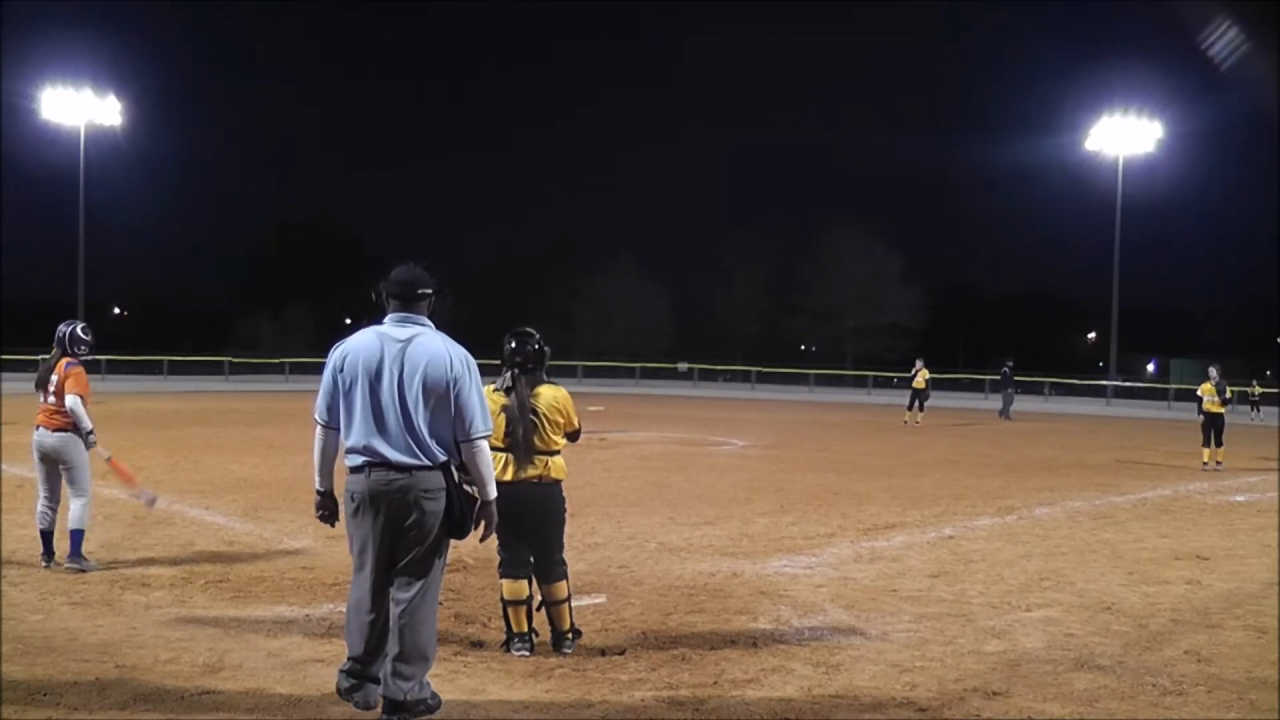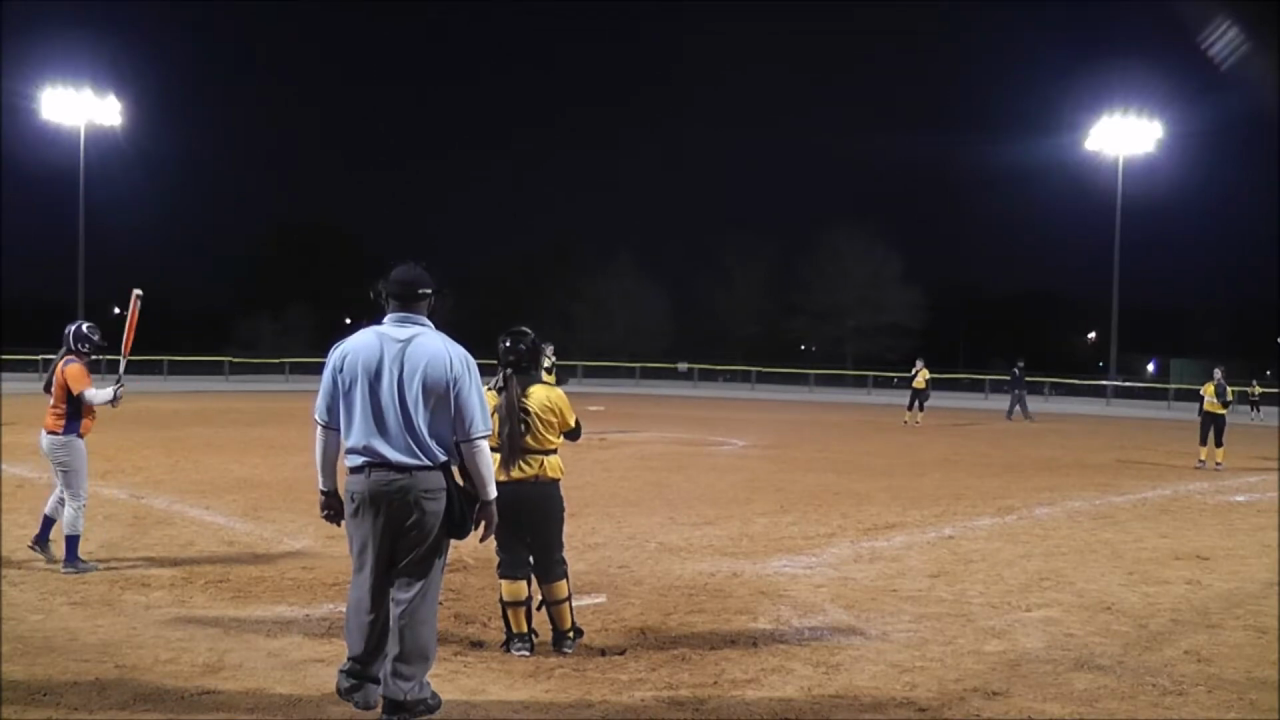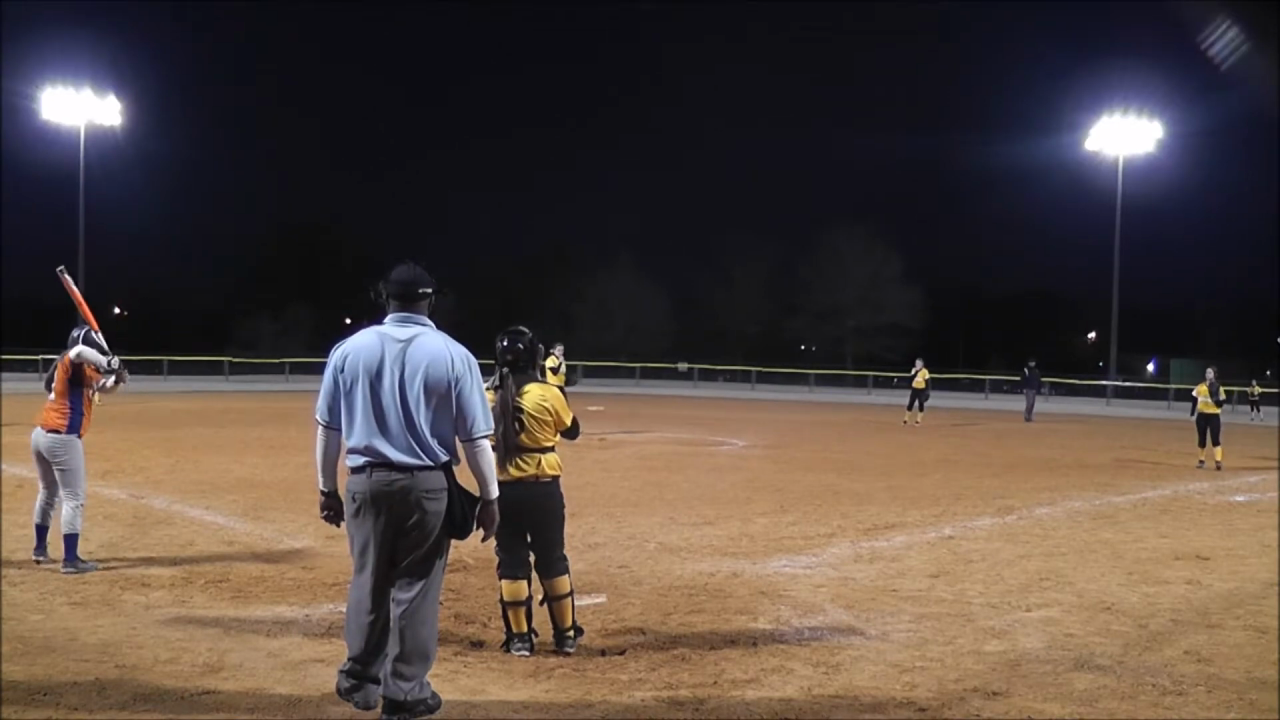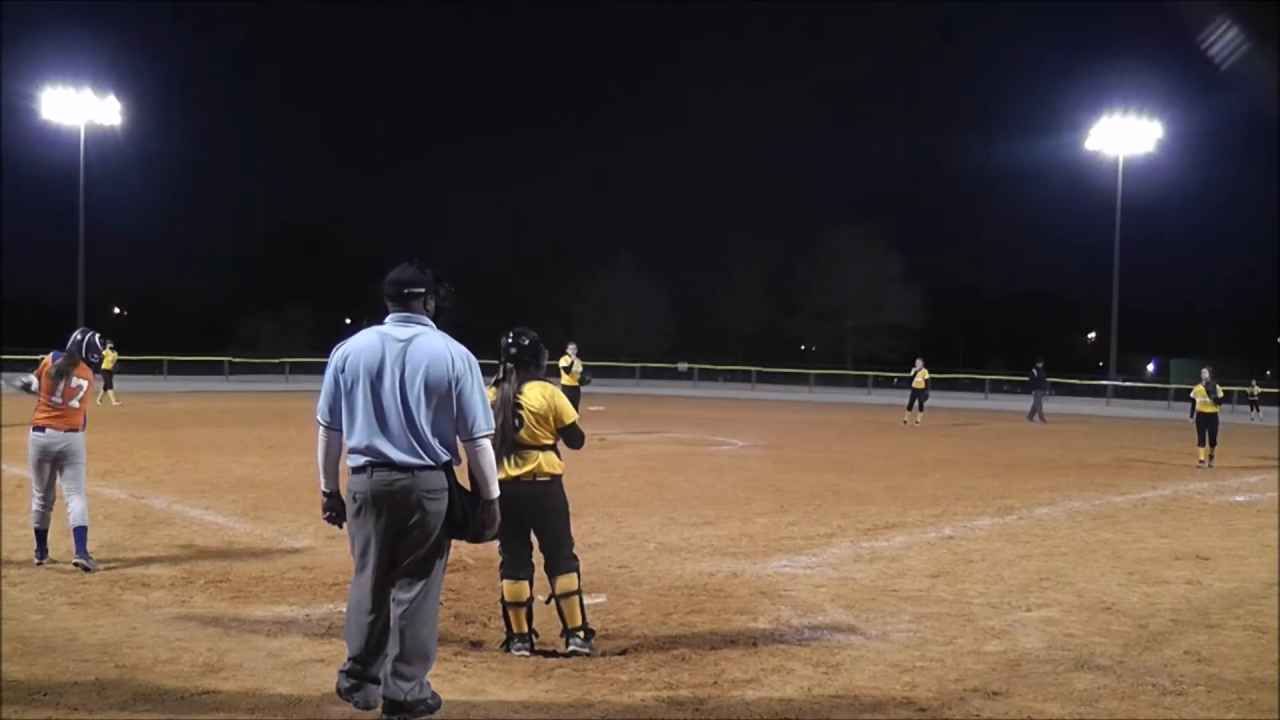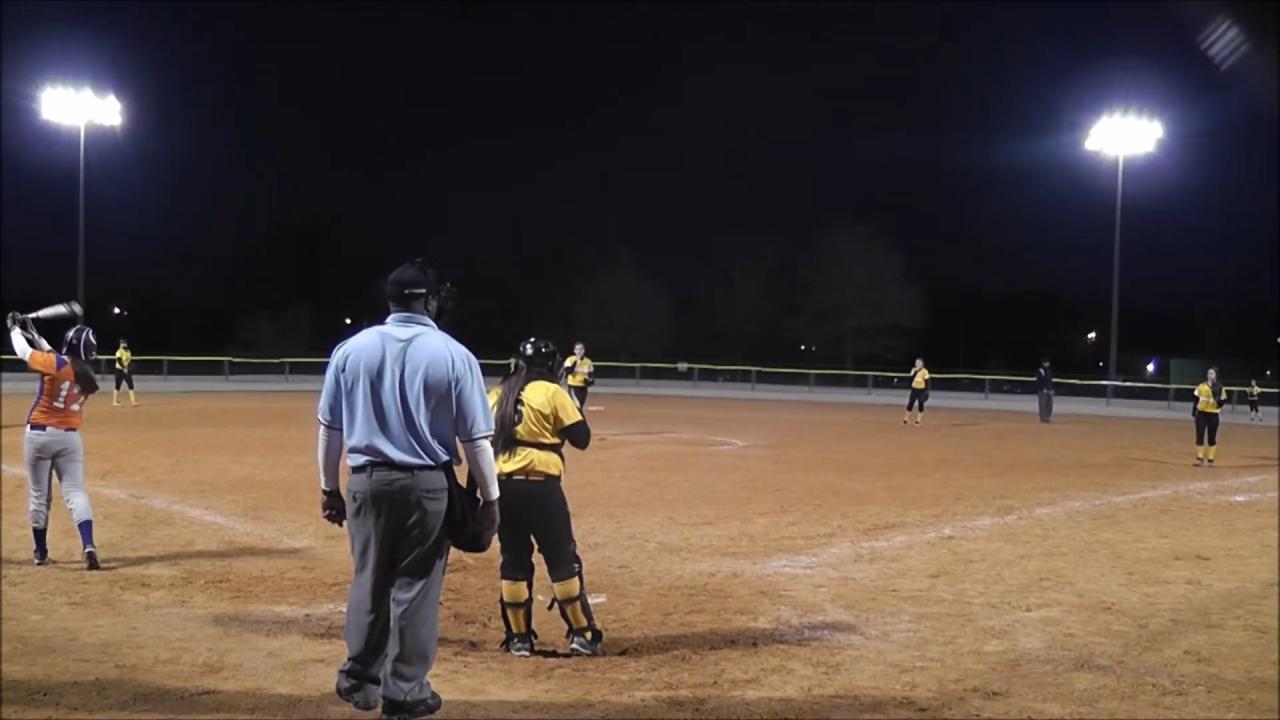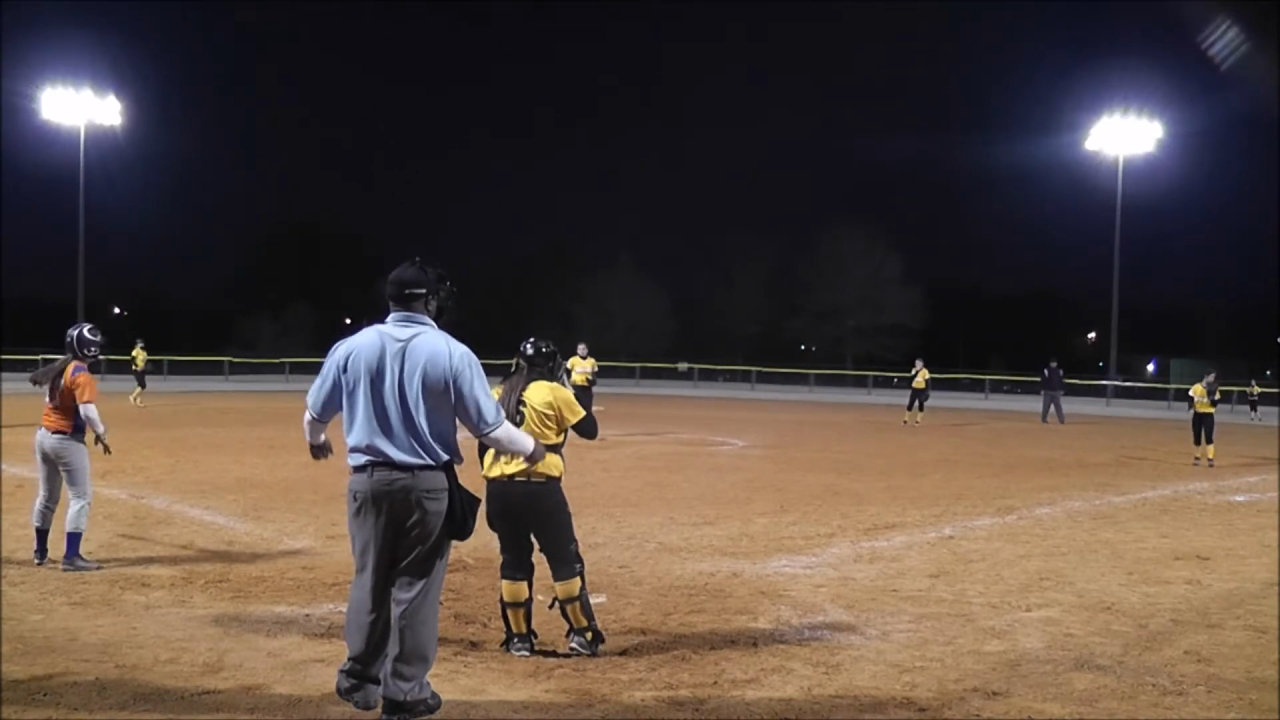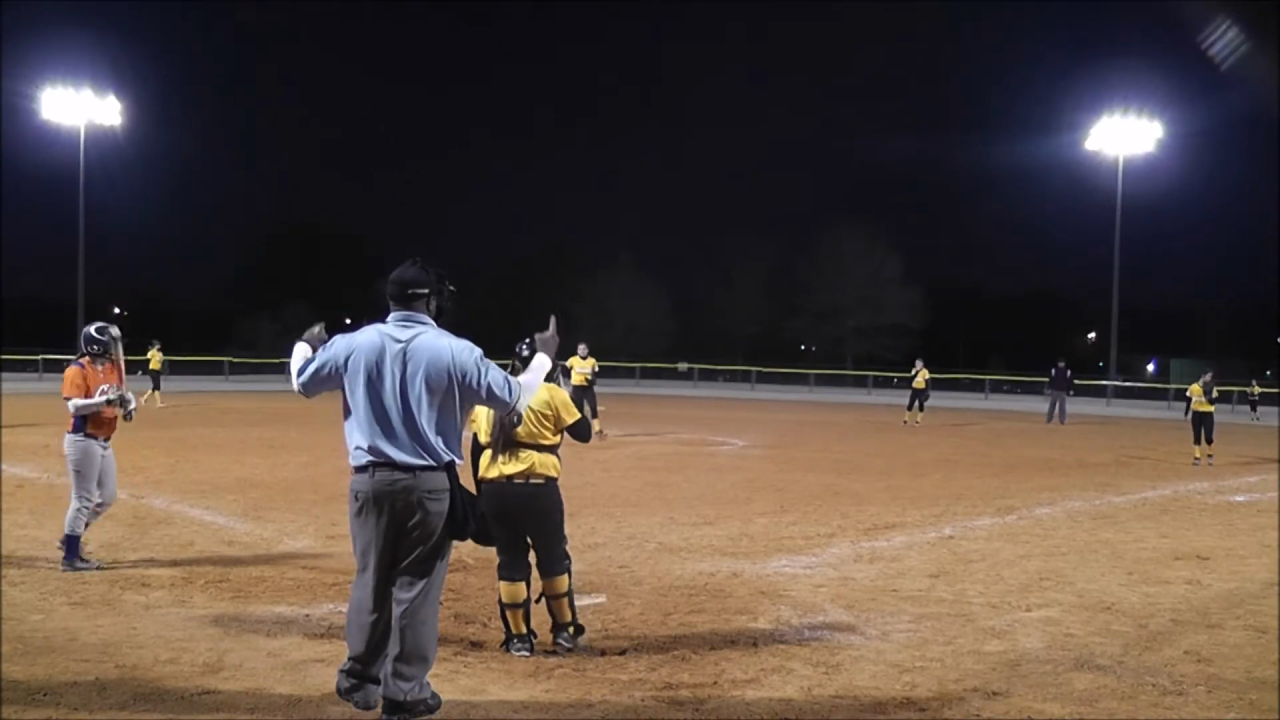
dt=0.4s
person 1, frame 1
left shoulder: (349, 349)
right shoulder: (452, 355)
left elbow: (327, 427)
right elbow: (474, 438)
left wrist: (323, 488)
right wrist: (488, 496)
left hip: (366, 481)
right hip: (427, 485)
left knee: (368, 582)
right knee: (415, 586)
left ankle: (360, 681)
person 1, frame 2
left shoulder: (348, 349)
right shoulder: (451, 355)
left elbow: (327, 428)
right elbow: (473, 438)
left wrist: (327, 488)
right wrist: (487, 497)
left hip: (365, 482)
right hip: (426, 485)
left knee: (368, 583)
right knee: (414, 587)
left ankle: (360, 681)
person 1, frame 3
left shoulder: (349, 349)
right shoulder: (453, 354)
left elbow: (328, 428)
right elbow: (476, 438)
left wrist: (327, 488)
right wrist: (489, 497)
left hip: (367, 482)
right hip: (428, 485)
left knee: (368, 583)
right knee: (416, 587)
left ankle: (360, 681)
person 1, frame 4
left shoulder: (350, 349)
right shoulder: (453, 354)
left elbow: (329, 429)
right elbow: (476, 438)
left wrist: (329, 490)
right wrist: (490, 497)
left hip: (367, 482)
right hip: (428, 484)
left knee: (369, 582)
right knee: (416, 587)
left ankle: (360, 681)
person 1, frame 5
left shoulder: (352, 349)
right shoulder: (454, 355)
left elbow: (329, 428)
right elbow: (476, 439)
left wrist: (329, 487)
right wrist: (490, 497)
left hip: (367, 482)
right hip: (428, 485)
left knee: (369, 582)
right knee: (416, 587)
left ankle: (360, 682)
person 1, frame 6
left shoulder: (352, 348)
right shoulder: (453, 353)
left elbow: (315, 413)
right elbow: (491, 426)
left wrist: (315, 439)
right wrist: (531, 446)
left hip: (369, 480)
right hip: (428, 484)
left knee: (370, 582)
right knee: (417, 586)
left ankle: (361, 681)
person 1, frame 7
left shoulder: (353, 346)
right shoulder: (455, 352)
left elbow: (302, 381)
right elbow: (514, 398)
left wrist: (304, 344)
right wrist: (544, 354)
left hip: (371, 481)
right hip: (430, 484)
left knee: (370, 582)
right knee: (417, 586)
left ankle: (360, 681)
person 2, frame 1
left shoulder: (489, 395)
right shoulder: (557, 396)
right elbow: (574, 434)
left hip: (504, 489)
right hip: (546, 490)
left knee: (513, 561)
right knee: (551, 562)
left ankle: (520, 638)
right ankle: (564, 635)
person 2, frame 2
left shoulder: (488, 397)
right shoulder: (552, 395)
right elbow: (574, 432)
left hip: (502, 489)
right hip: (543, 489)
left knee: (511, 562)
right knee: (550, 562)
left ankle: (519, 638)
right ankle: (565, 634)
person 2, frame 3
left shoulder: (486, 396)
right shoulder: (547, 393)
right elbow: (572, 431)
left hip: (502, 488)
right hip: (542, 488)
left knee: (511, 561)
right knee: (552, 560)
left ankle: (519, 638)
right ankle: (566, 634)
person 2, frame 4
left shoulder: (489, 397)
right shoulder: (547, 393)
right elbow: (576, 439)
right wrist: (566, 436)
left hip: (503, 488)
right hip: (543, 487)
left knee: (514, 561)
right knee: (561, 558)
left ankle: (520, 638)
right ankle: (576, 634)
person 2, frame 5
left shoulder: (496, 396)
right shoulder: (551, 392)
right elbow: (581, 438)
right wrist: (572, 408)
left hip: (500, 487)
right hip: (539, 486)
left knee: (514, 561)
right knee: (562, 559)
left ankle: (519, 638)
right ankle: (582, 633)
person 2, frame 6
left shoulder: (495, 396)
right shoulder: (554, 393)
left elbow: (483, 448)
right elbow: (589, 429)
right wrist: (570, 395)
left hip: (499, 488)
right hip: (540, 487)
left knee: (513, 562)
right knee: (564, 558)
left ankle: (519, 638)
right ankle: (583, 634)
person 2, frame 7
right shoulder: (550, 393)
left elbow: (476, 451)
right elbow: (583, 433)
left wrist: (481, 495)
right wrist: (565, 397)
left hip: (495, 489)
right hip: (538, 487)
left knee: (510, 562)
right knee: (553, 557)
left ankle: (519, 638)
right ankle: (564, 629)
person 3, frame 1
left shoulder: (50, 365)
right shoulder: (75, 369)
right elbow: (72, 404)
right wrist: (88, 430)
left hip: (41, 435)
right hip: (67, 437)
left knee: (47, 497)
right knee: (79, 497)
left ankle: (47, 554)
right ankle: (75, 555)
person 3, frame 2
left shoulder: (69, 365)
right shoulder: (72, 366)
left elbow: (83, 398)
right elbow: (90, 396)
left wrist: (110, 395)
right wrist: (112, 392)
left hip: (54, 436)
right hip: (66, 439)
left knee: (65, 490)
right knee: (76, 499)
left ankle: (41, 539)
right ankle: (71, 560)
person 3, frame 3
left shoulder: (77, 368)
right shoulder: (73, 361)
left elbow: (102, 386)
right elbow: (79, 351)
left wrist: (116, 378)
right wrist: (108, 363)
left hip: (41, 435)
right hip: (62, 440)
left knee: (48, 493)
right knee: (72, 499)
left ankle: (40, 549)
right ankle: (70, 559)
person 3, frame 4
left shoulder: (51, 360)
right shoulder: (89, 374)
left elbow: (40, 384)
left wrist: (31, 384)
right wrist: (35, 384)
left hip: (42, 435)
right hip: (73, 438)
left knee: (42, 496)
right knee: (77, 496)
left ankle: (41, 551)
right ankle: (81, 552)
person 3, frame 5
left shoulder: (56, 364)
right shoulder: (87, 374)
left elbow: (23, 351)
left wrist: (15, 328)
right wrist: (35, 335)
left hip: (38, 435)
right hip: (69, 438)
left knee: (39, 495)
right knee: (76, 492)
left ankle: (40, 552)
right ankle: (88, 544)
person 3, frame 6
left shoulder: (62, 367)
right shoulder: (82, 375)
right elbow: (88, 413)
right wrist: (101, 434)
left hip: (45, 436)
right hip: (67, 440)
left knee: (47, 496)
right knee: (81, 497)
left ankle: (40, 551)
right ankle: (71, 556)
person 3, frame 7
left shoulder: (111, 368)
right shoulder: (76, 370)
left elbow: (126, 396)
right elbow: (74, 406)
left wrist: (129, 405)
right wrist: (104, 400)
left hip: (103, 442)
right hip: (83, 442)
left knee: (107, 495)
right knee: (83, 499)
left ankle: (69, 540)
right ankle: (71, 557)
